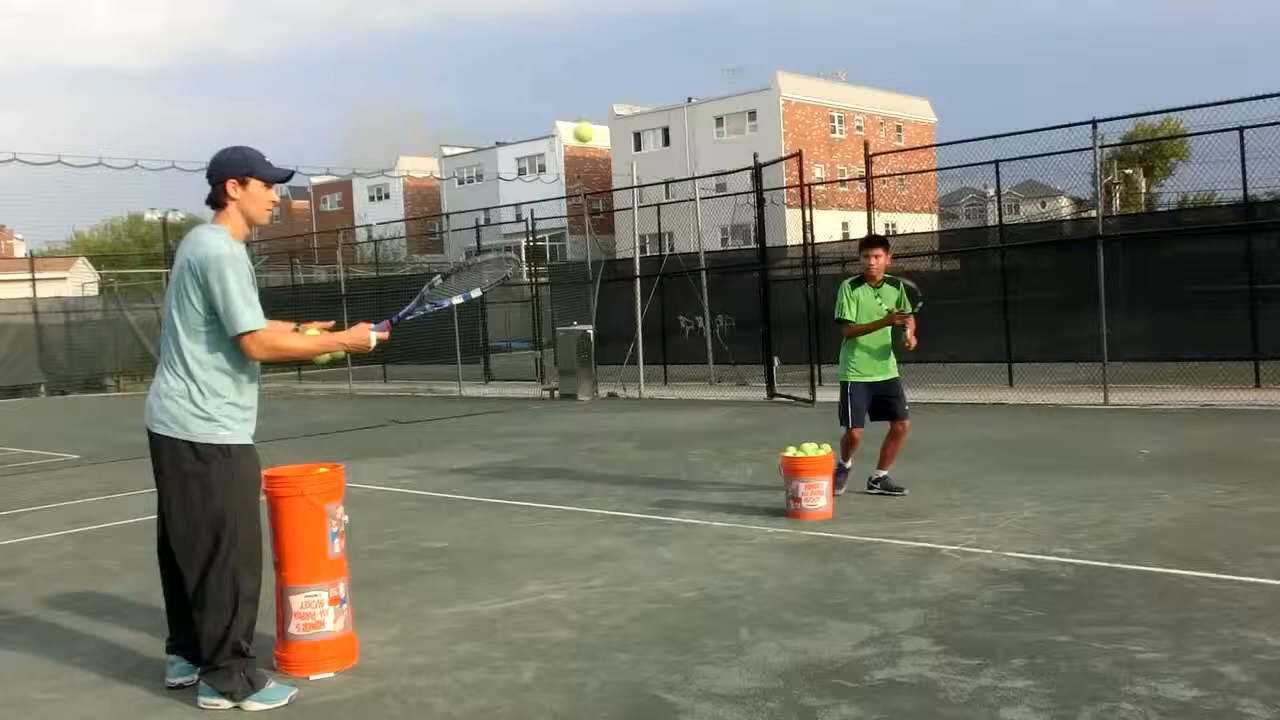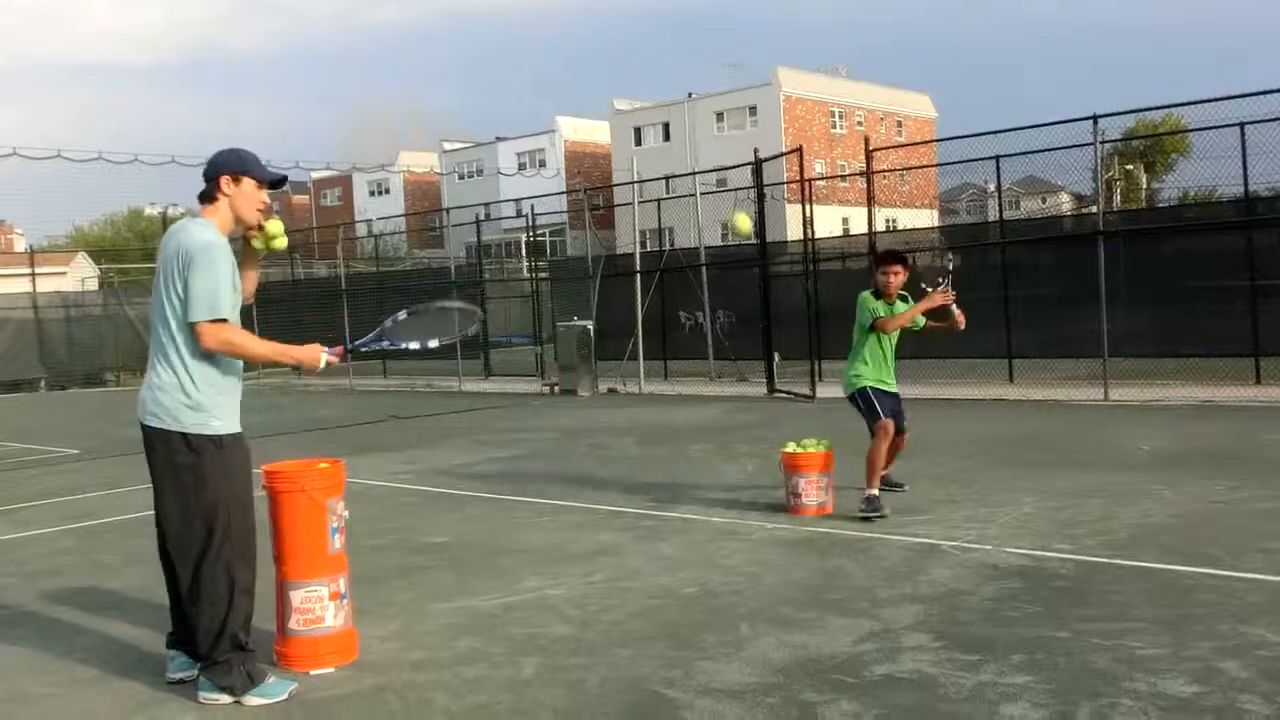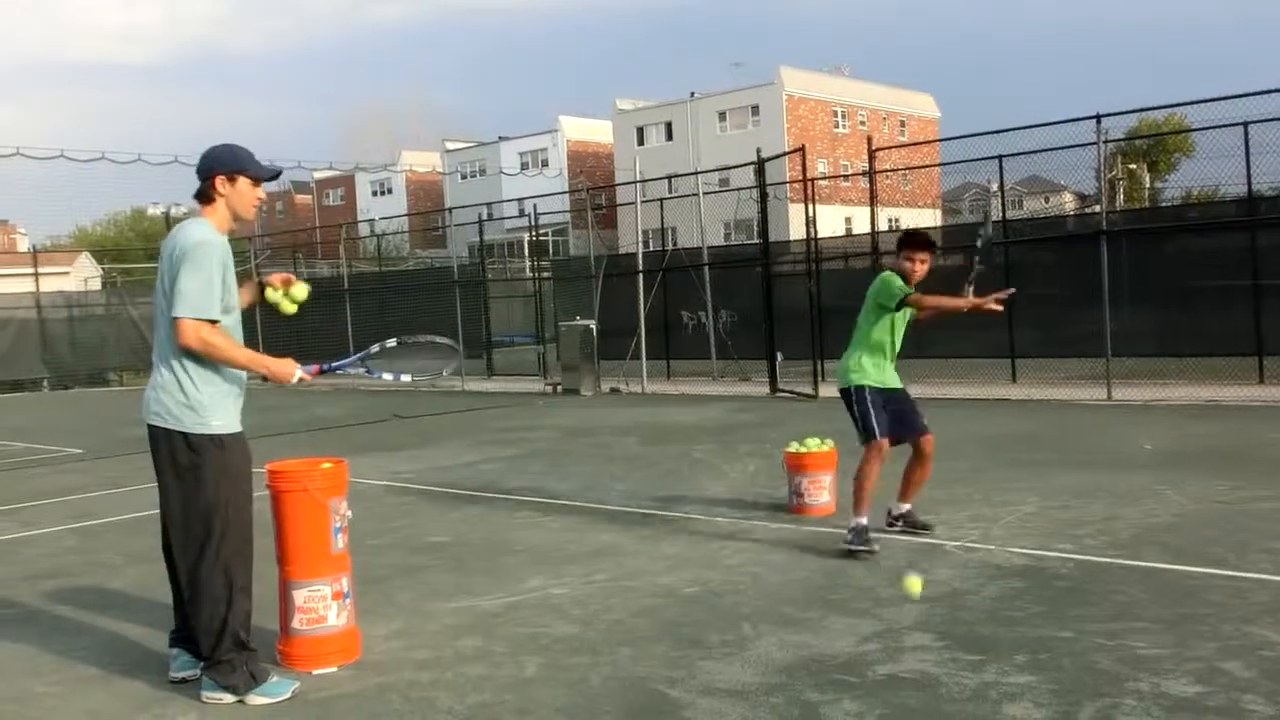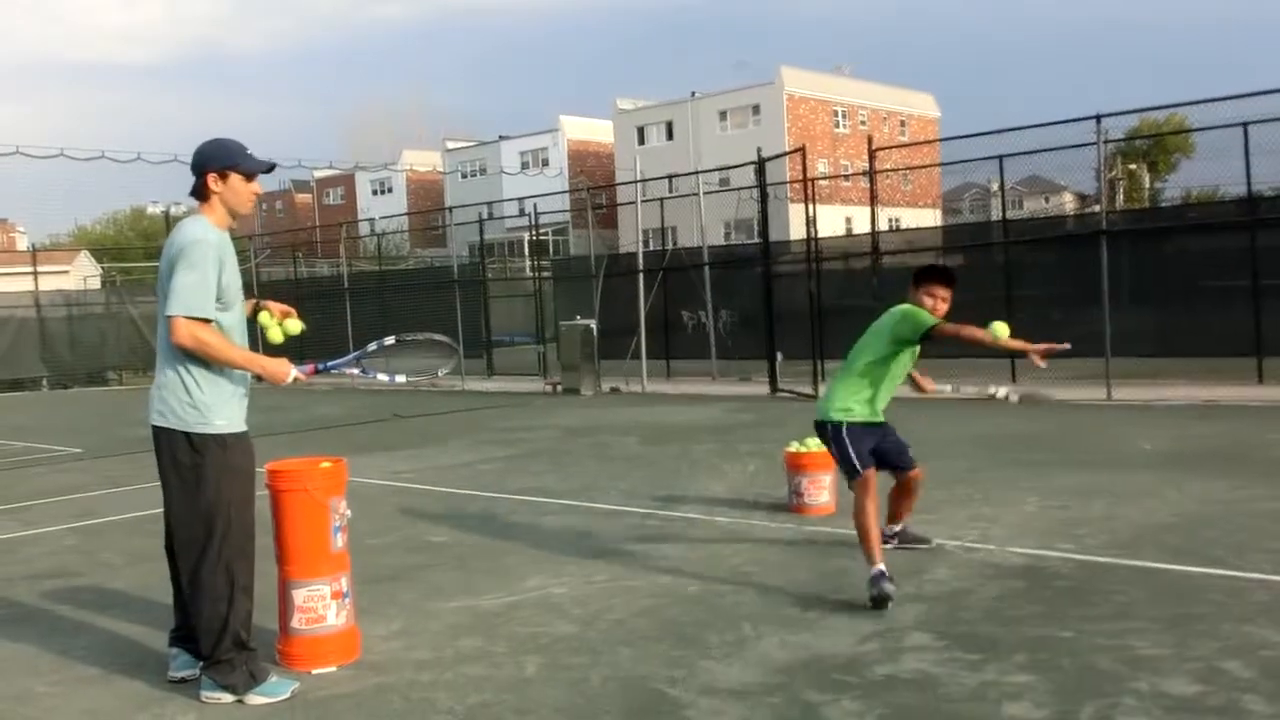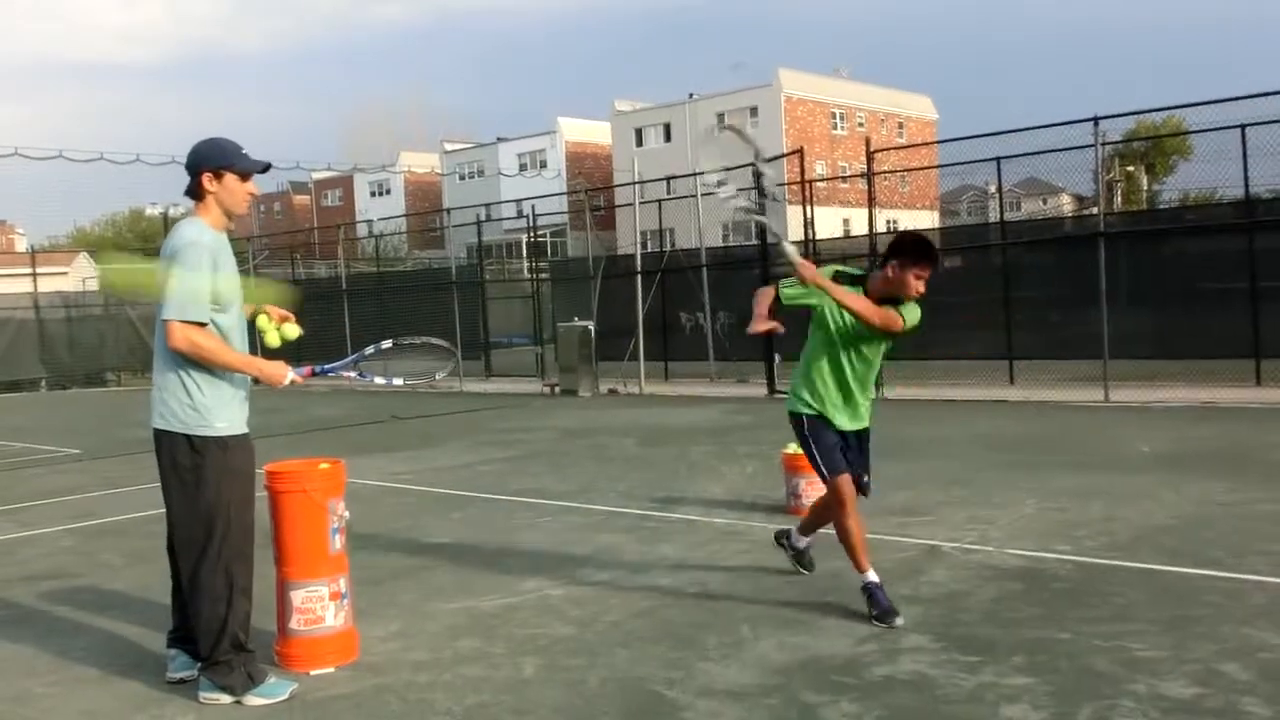
dt=0.4s
person 1, frame 1
left shoulder: (204, 242)
right shoulder: (221, 252)
right elbow: (257, 343)
left wrist: (301, 330)
right wrist: (341, 340)
left hip: (179, 422)
right hip: (209, 430)
left knee: (187, 546)
right knee: (231, 553)
left ankle: (187, 653)
right ankle: (226, 676)
person 1, frame 2
left shoulder: (184, 234)
right shoulder: (208, 243)
left elbow: (236, 296)
right elbow: (213, 334)
left wrist: (255, 250)
right wrist: (295, 354)
left hip: (169, 415)
right hip: (200, 422)
left knee: (187, 539)
right knee: (225, 545)
left ankle: (187, 648)
right ankle: (225, 670)
person 1, frame 3
left shoulder: (190, 236)
right shoulder: (204, 242)
right elbow: (193, 333)
left wrist: (258, 288)
right wrist: (268, 365)
left hip: (179, 416)
right hip: (202, 422)
left knee: (191, 538)
right knee: (223, 544)
left ankle: (189, 647)
right ankle: (228, 669)
person 1, frame 4
left shoulder: (203, 237)
right shoulder: (201, 240)
right elbow: (186, 331)
left wrist: (255, 306)
right wrist: (263, 365)
left hip: (188, 418)
right hip: (206, 422)
left knee: (194, 539)
right knee: (224, 544)
left ankle: (189, 647)
right ankle: (228, 670)
person 1, frame 5
left shoulder: (205, 239)
right shoulder: (196, 243)
right elbow: (181, 334)
left wrist: (254, 309)
right wrist: (258, 368)
left hip: (193, 421)
right hip: (206, 424)
left knee: (195, 541)
right knee: (224, 546)
left ankle: (187, 648)
right ankle: (225, 671)
person 2, frame 1
left shoulder: (895, 287)
right shoulder: (849, 288)
left elbow: (907, 316)
right elbow: (847, 331)
left wrist: (909, 332)
right wrist: (883, 322)
left hip: (886, 370)
right hip: (856, 373)
left knee: (901, 424)
right knee: (854, 432)
left ankle: (879, 477)
right ankle: (844, 465)
person 2, frame 2
left shoulder: (904, 301)
right shoulder: (866, 298)
left elbow: (923, 324)
right elbow: (886, 326)
left wrist: (950, 322)
right wrist: (926, 303)
left hip: (887, 381)
right hip: (861, 380)
left knee: (900, 437)
right knee: (884, 429)
left ankle: (879, 473)
right ankle: (870, 497)
person 2, frame 3
left shoulder: (904, 291)
right shoulder: (887, 280)
right elbow: (921, 303)
left wrist: (952, 305)
right wrist: (976, 302)
left hip: (886, 381)
right hip: (860, 378)
left knee: (925, 445)
right knee: (878, 445)
left ankle: (901, 512)
right ankle: (858, 525)
person 2, frame 4
left shoulder: (912, 321)
right shoulder: (906, 315)
right elbow: (960, 331)
left wrist: (914, 376)
right wrist: (1024, 345)
left hip: (868, 414)
right hip: (840, 415)
left knee: (910, 479)
right knee: (865, 483)
left ankle: (892, 530)
right ankle: (877, 574)
person 2, frame 5
left shoulder: (908, 312)
right shoulder: (835, 278)
left elbow: (872, 316)
right elbow: (766, 292)
left wrist: (820, 281)
right wrist: (760, 316)
left hip: (856, 415)
right hip: (812, 408)
left knee: (853, 493)
right knee: (843, 490)
left ankle: (794, 536)
right ankle: (871, 584)
